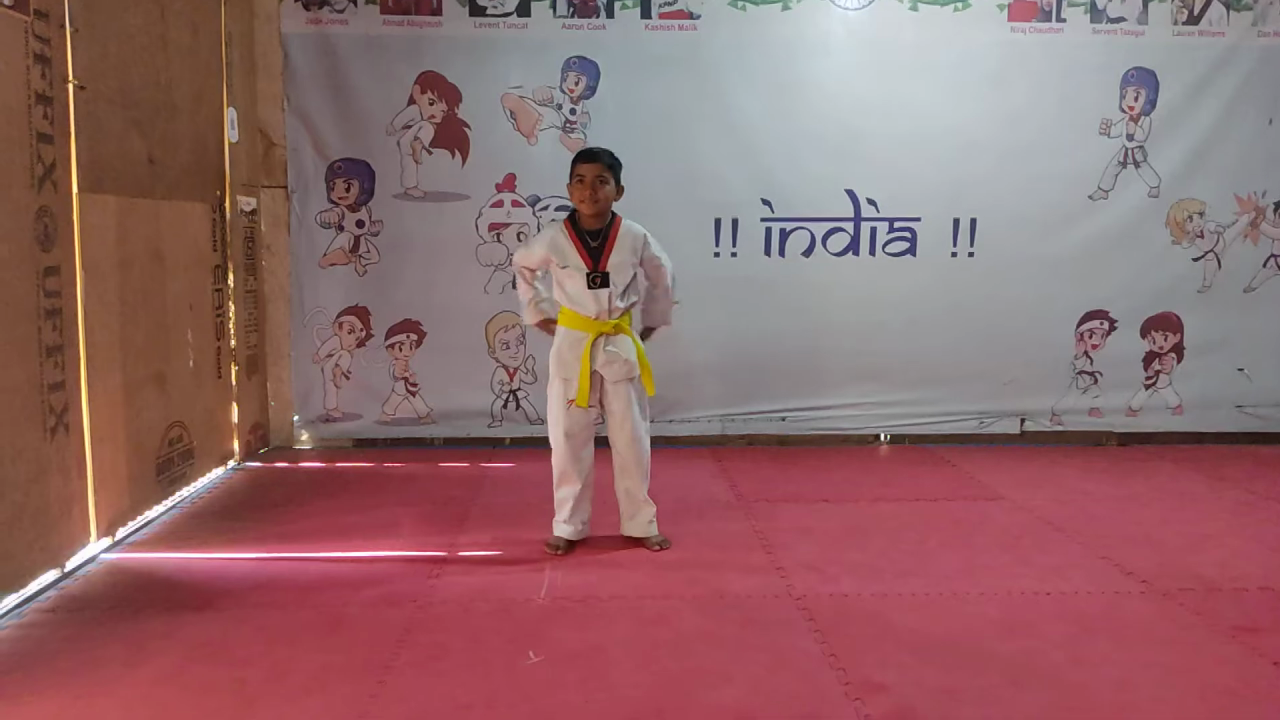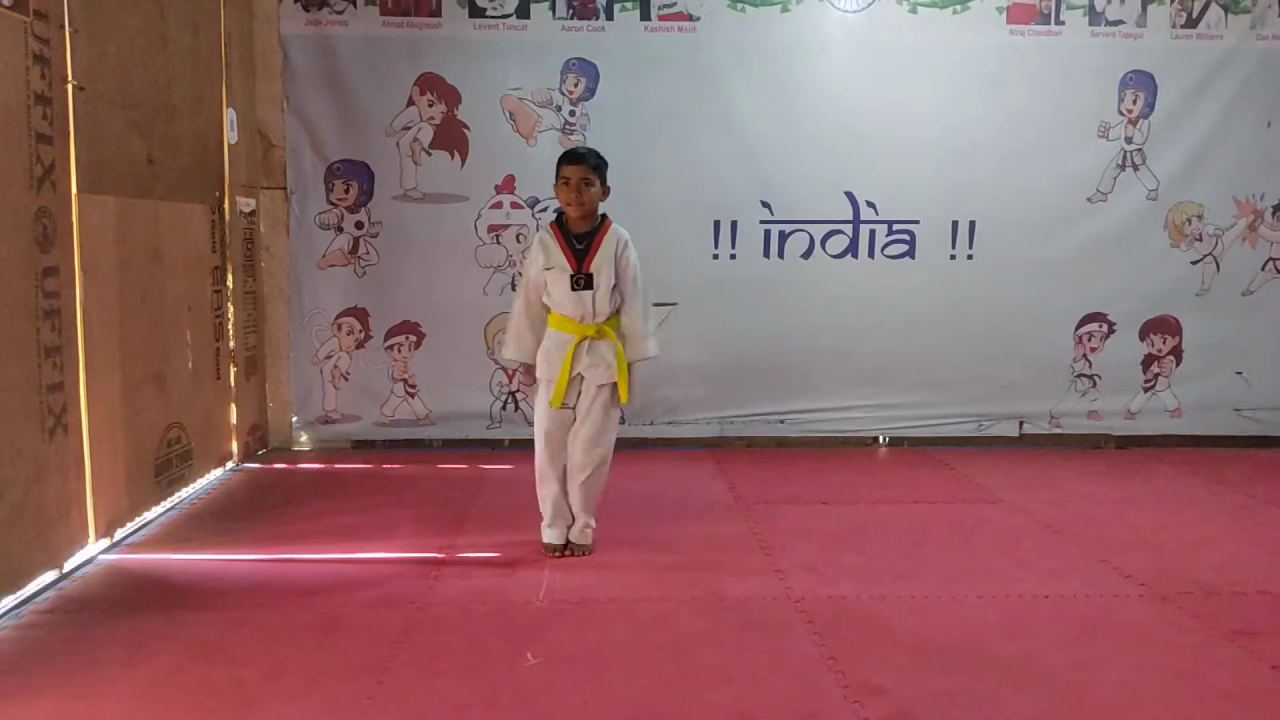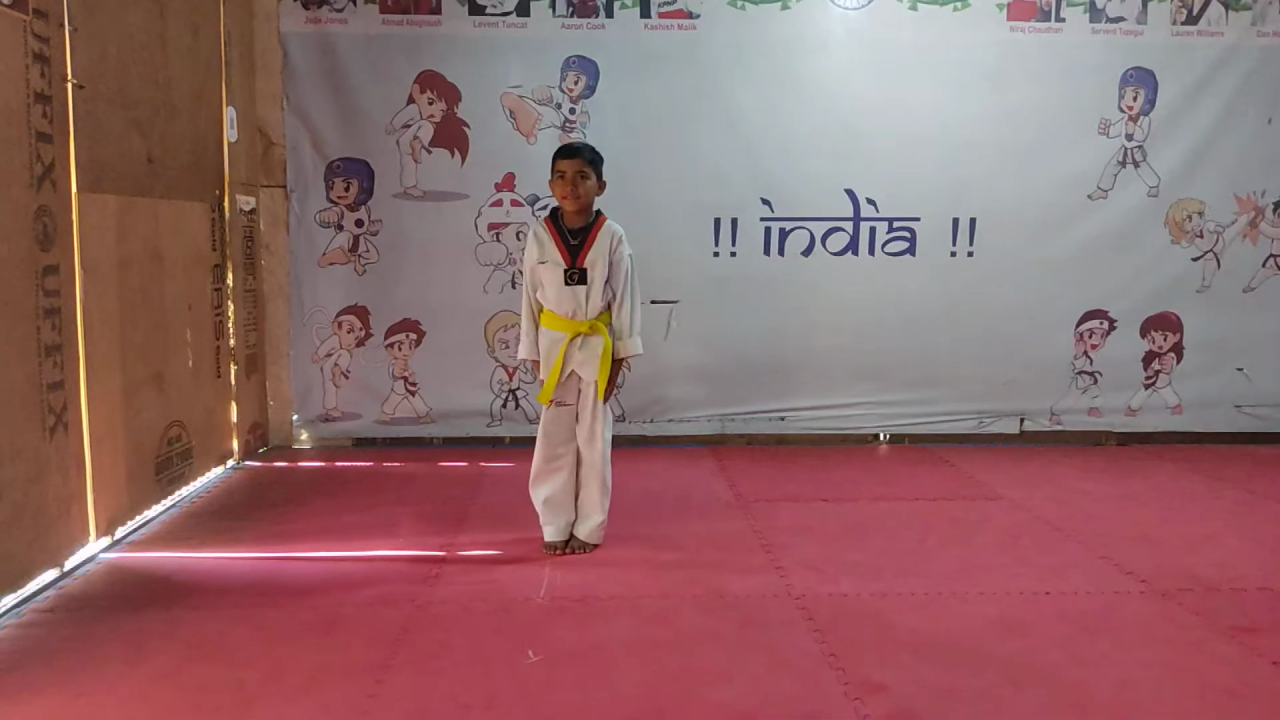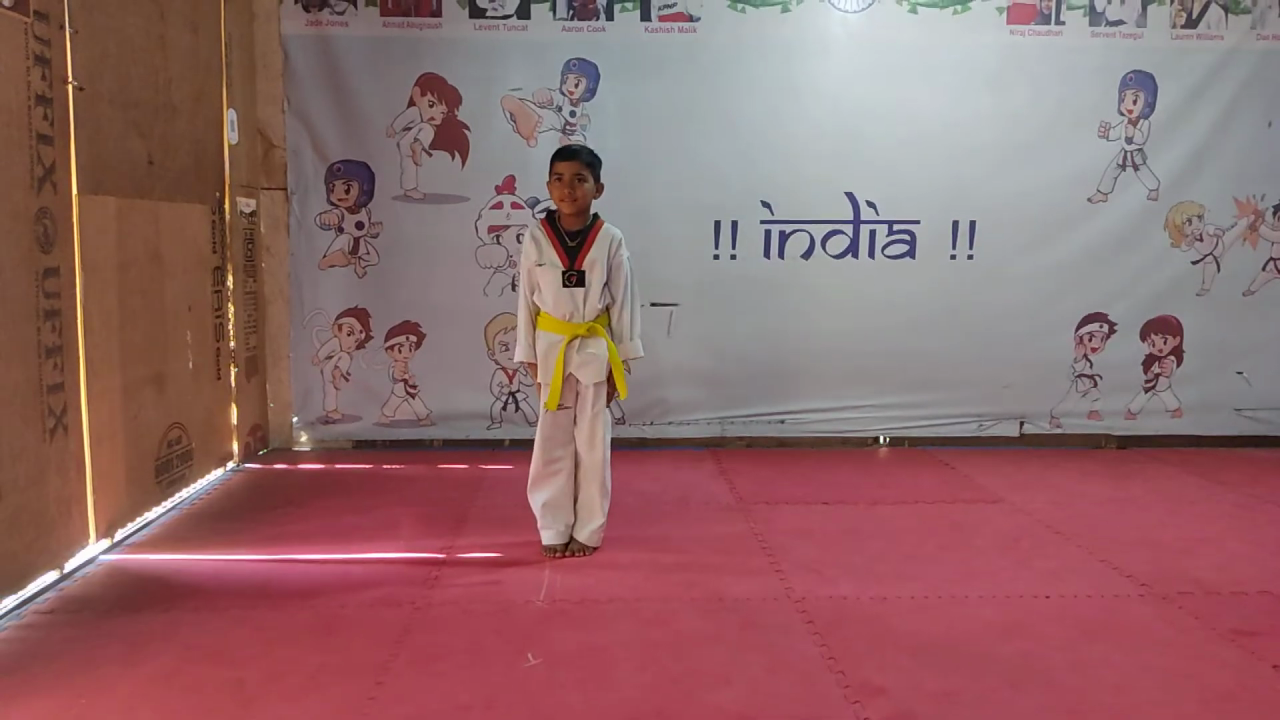
dt=0.2s
person 1, frame 1
left shoulder: (635, 237)
right shoulder: (553, 239)
left elbow: (662, 278)
right elbow: (522, 267)
left wrist: (652, 321)
right wrist: (538, 313)
left hip: (619, 347)
right hip: (572, 347)
left knee: (632, 440)
right knee: (568, 441)
left ankle: (641, 524)
right ankle: (568, 526)
person 1, frame 2
left shoulder: (618, 241)
right shoulder: (543, 243)
left elbow: (634, 303)
right elbow: (528, 303)
left wrist: (635, 358)
right wrist: (524, 358)
left hip: (603, 352)
right hip: (558, 349)
left knee: (589, 447)
right knee: (549, 443)
left ankle: (582, 530)
right ankle: (556, 529)
person 1, frame 3
left shoulder: (612, 237)
right shoulder: (539, 237)
left elbow: (625, 301)
right elbow: (530, 301)
left wrist: (620, 358)
right wrist: (534, 356)
left hip: (596, 348)
right hip: (554, 346)
left knee: (593, 442)
right knee: (553, 443)
left ankle: (588, 529)
right ankle: (557, 527)
person 1, frame 4
left shoulder: (611, 240)
right shoulder: (536, 239)
left elbow: (624, 302)
right elbow: (527, 302)
left wrist: (621, 360)
right wrist: (531, 358)
left hip: (595, 351)
right hip: (552, 349)
left knee: (593, 444)
right knee: (552, 445)
left ankle: (587, 532)
right ankle: (555, 531)
